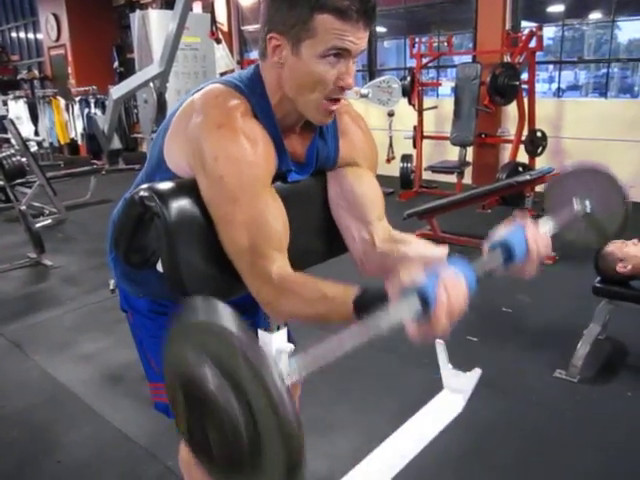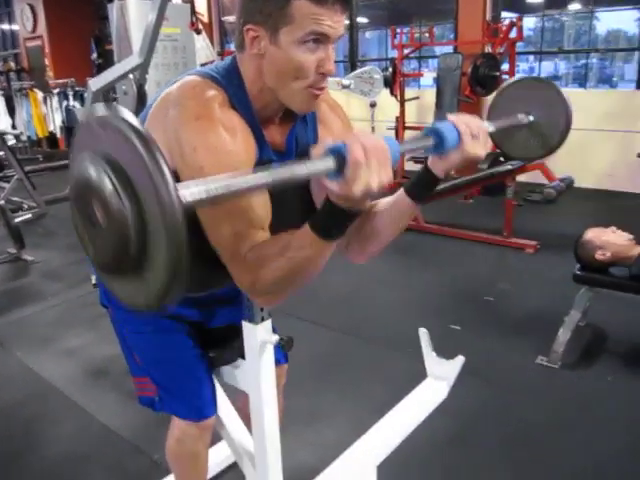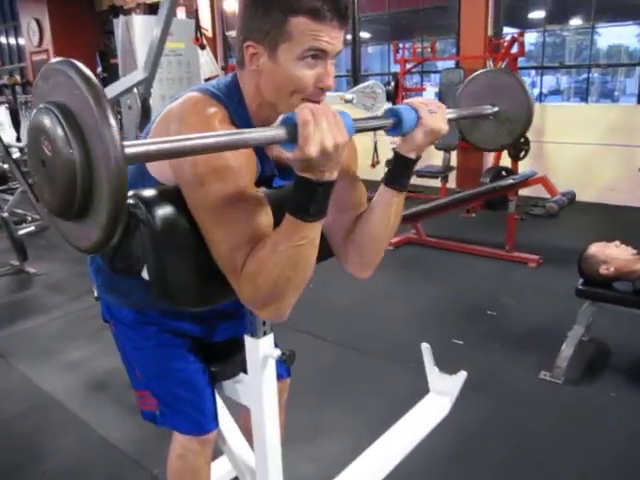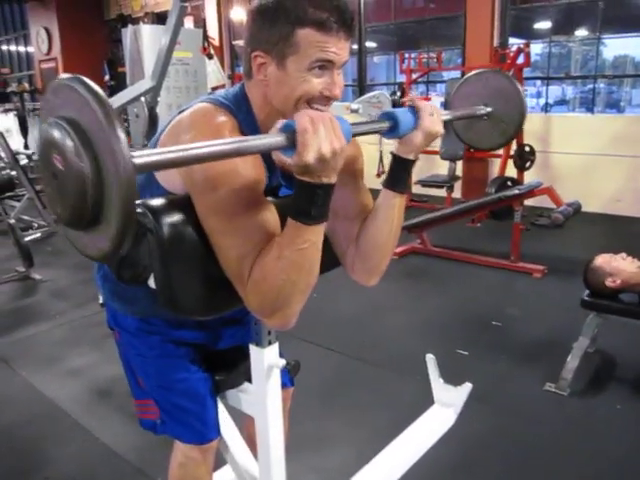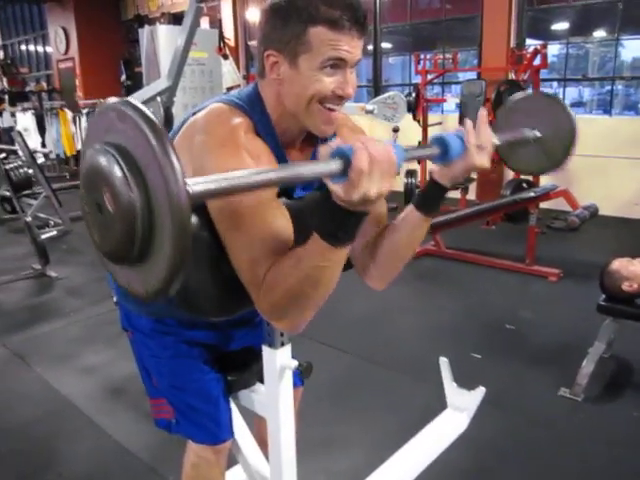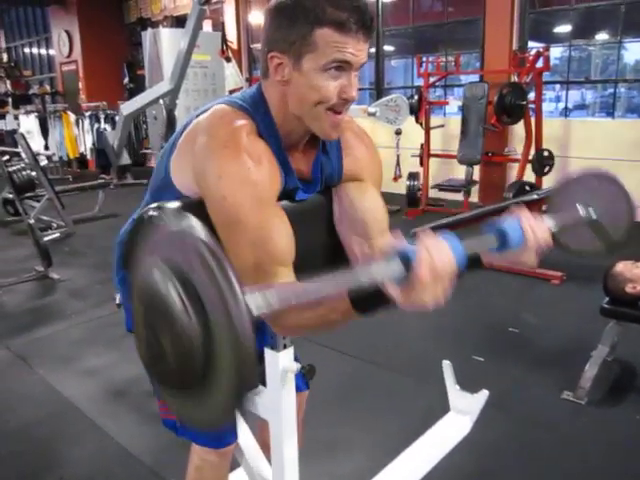
dt=0.3s
person 1, frame 1
left shoulder: (344, 129)
right shoulder: (228, 128)
left elbow: (373, 243)
right elbow: (271, 282)
right wrist: (386, 304)
left hip: (238, 270)
right hip: (163, 281)
person 1, frame 2
left shoulder: (322, 117)
right shoulder: (204, 117)
left elbow: (357, 244)
right elbow: (261, 283)
left wrist: (431, 175)
right wrist: (341, 208)
left hip: (221, 267)
left knee: (268, 369)
right knee: (195, 412)
person 1, frame 3
left shoulder: (319, 125)
right shoulder: (206, 131)
left elbow: (358, 259)
right elbow: (268, 300)
left wrist: (406, 160)
right wrist: (315, 184)
left hip: (222, 281)
right hip: (145, 294)
left knee: (270, 383)
right knee: (197, 427)
person 1, frame 4
left shoulder: (327, 138)
right shoulder: (214, 138)
left elbow: (365, 269)
right elbow: (276, 309)
left wrist: (404, 162)
right wrist: (315, 187)
left hip: (226, 289)
right hip: (151, 300)
left knee: (273, 391)
right knee: (198, 436)
person 1, frame 5
left shoulder: (343, 140)
right shoulder: (230, 142)
left elbow: (376, 271)
right elbow: (285, 312)
left wrist: (438, 187)
right wrist: (347, 212)
left hip: (240, 289)
right hip: (167, 298)
right knee: (211, 437)
person 1, frame 6
left shoulder: (349, 144)
right shoulder: (234, 147)
left elbow: (374, 258)
right wrist: (385, 292)
left knee: (288, 394)
right knee: (218, 441)
